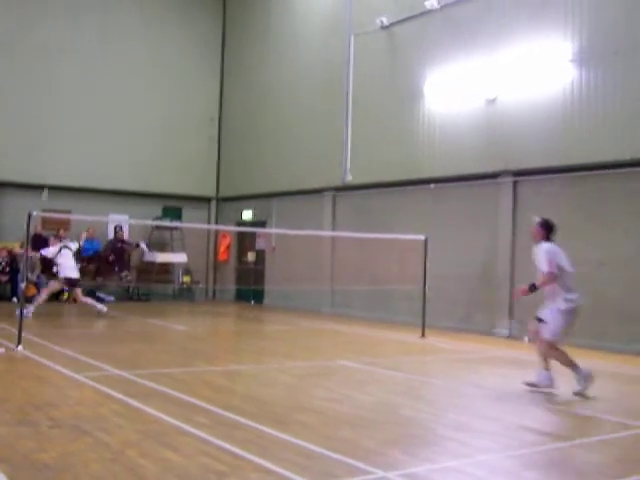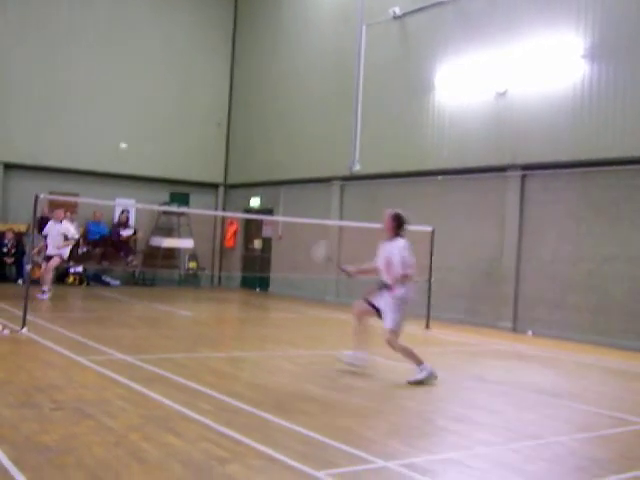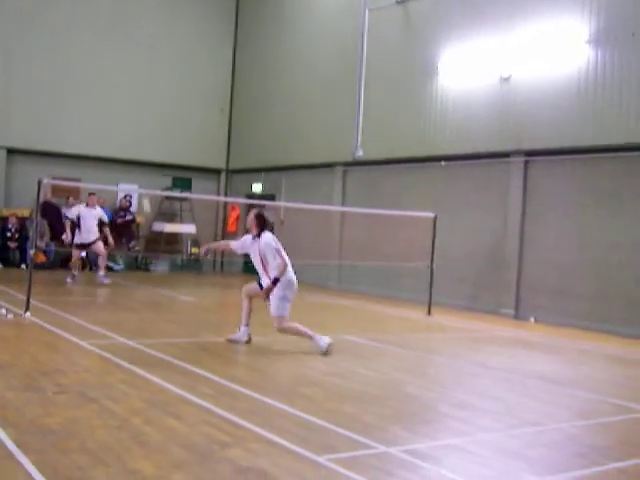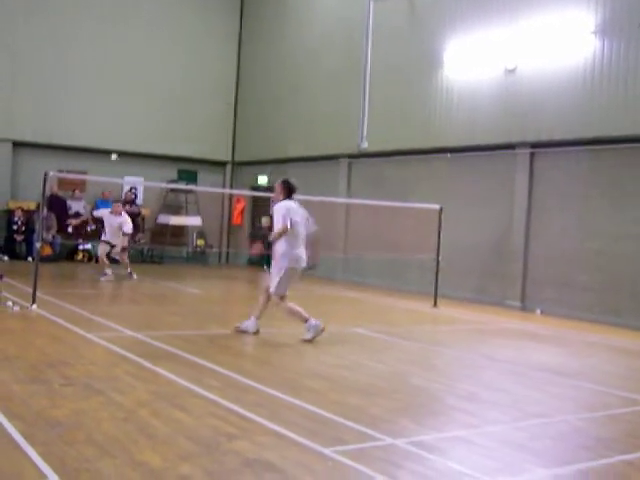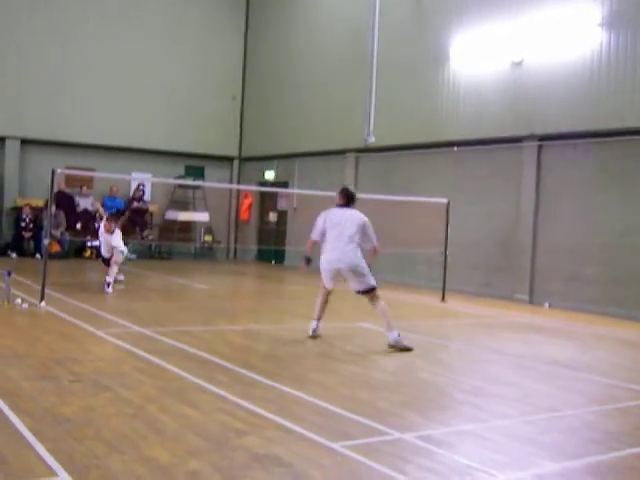
dt=0.5s
person 1, frame 1
left shoulder: (542, 249)
right shoulder: (551, 249)
left elbow: (550, 275)
left wrist: (531, 288)
left hip: (563, 304)
right hip: (558, 302)
left knee: (547, 346)
right knee: (534, 331)
left ankle: (582, 374)
right ankle: (545, 377)
person 1, frame 2
left shoulder: (399, 246)
right shoulder: (386, 245)
left elbow: (406, 275)
right elbow: (378, 266)
left wrist: (383, 286)
right wrist: (357, 270)
left hip: (397, 297)
right hip: (386, 296)
left knee: (391, 340)
right knee: (358, 309)
left ankle: (425, 370)
right ankle: (358, 354)
person 1, frame 3
left shoulder: (266, 241)
right shoulder: (250, 240)
left elbow: (283, 264)
right elbow: (229, 244)
left wrist: (273, 284)
right wrist: (209, 247)
left hip: (282, 283)
right hip: (271, 282)
left knee: (281, 326)
right knee: (246, 291)
left ankle: (319, 339)
right ankle: (244, 333)
person 1, frame 4
left shoulder: (282, 207)
right shoulder: (298, 209)
left elbow: (283, 229)
right elbow: (311, 231)
right wrist: (308, 255)
left hip: (286, 259)
right hip: (298, 259)
left knee: (280, 298)
right knee: (267, 289)
left ankle: (312, 324)
right ankle: (252, 323)
person 1, frame 5
left shoulder: (326, 215)
right shoulder: (361, 218)
left elbow: (313, 240)
right elbow: (374, 248)
left wrist: (307, 259)
right wrist: (366, 264)
left hip: (329, 261)
right hip: (352, 261)
left knee: (326, 290)
right knee: (375, 299)
left ankle: (314, 326)
right ankle: (393, 337)
